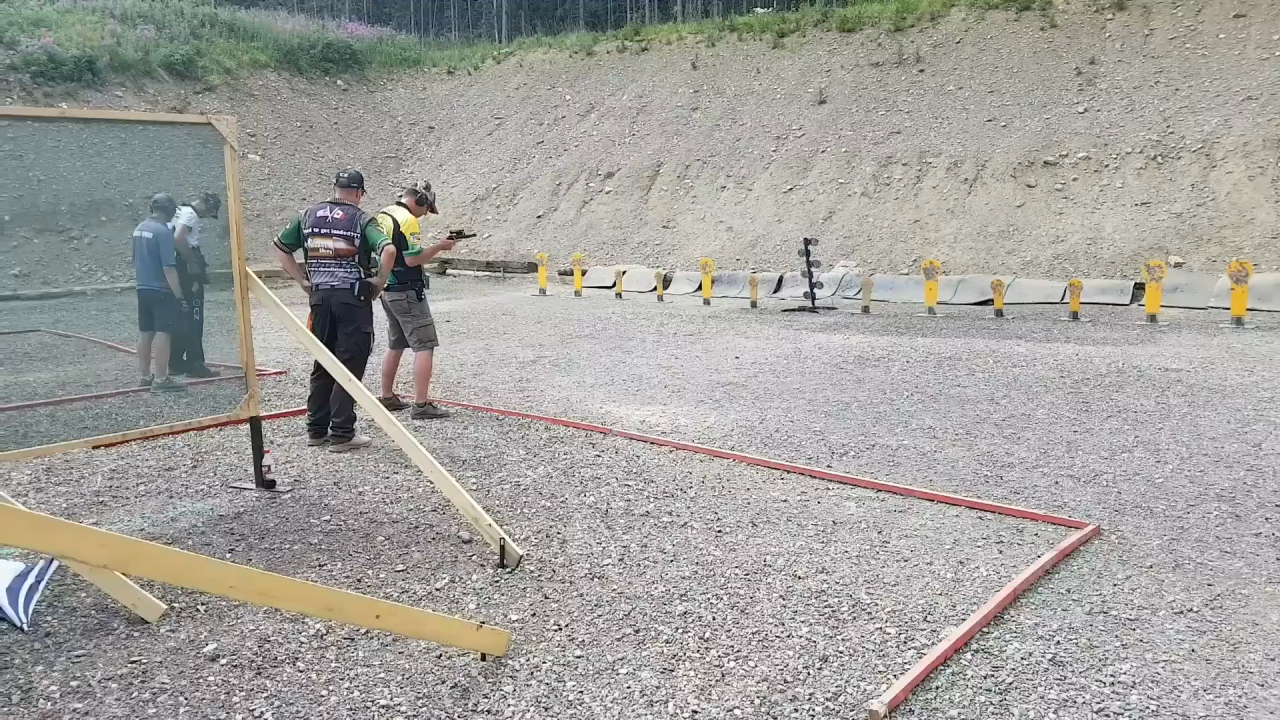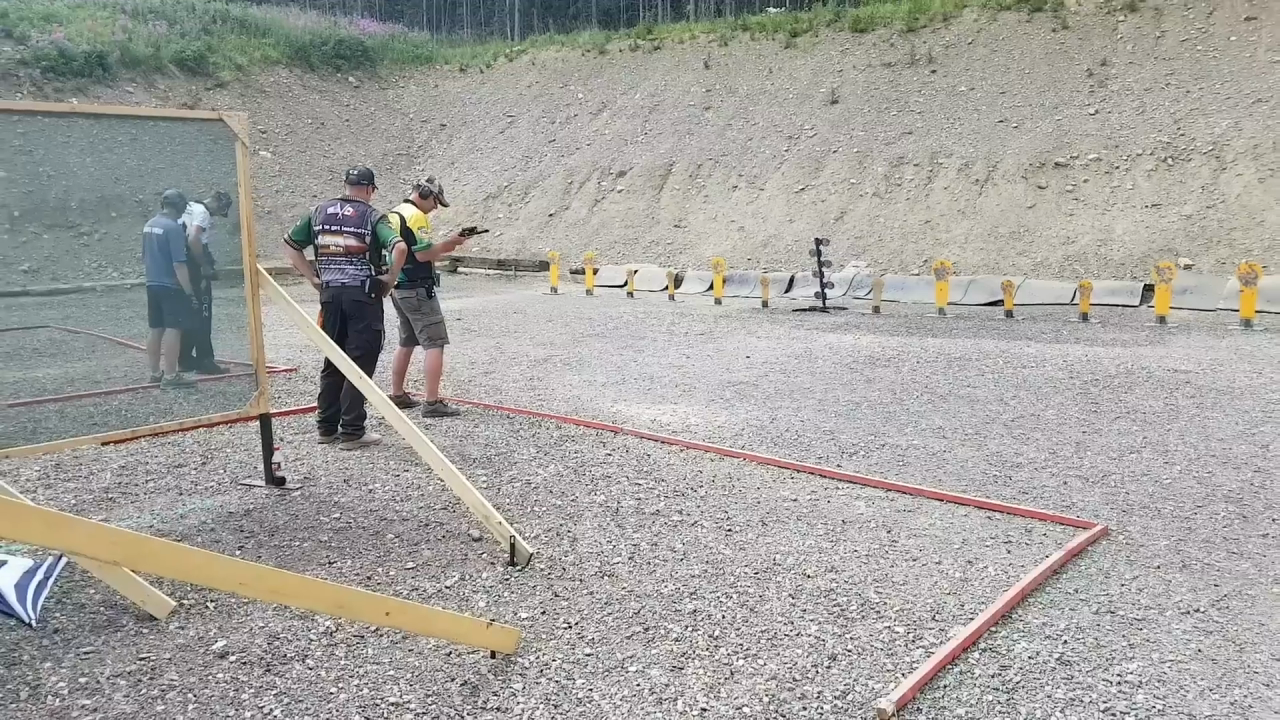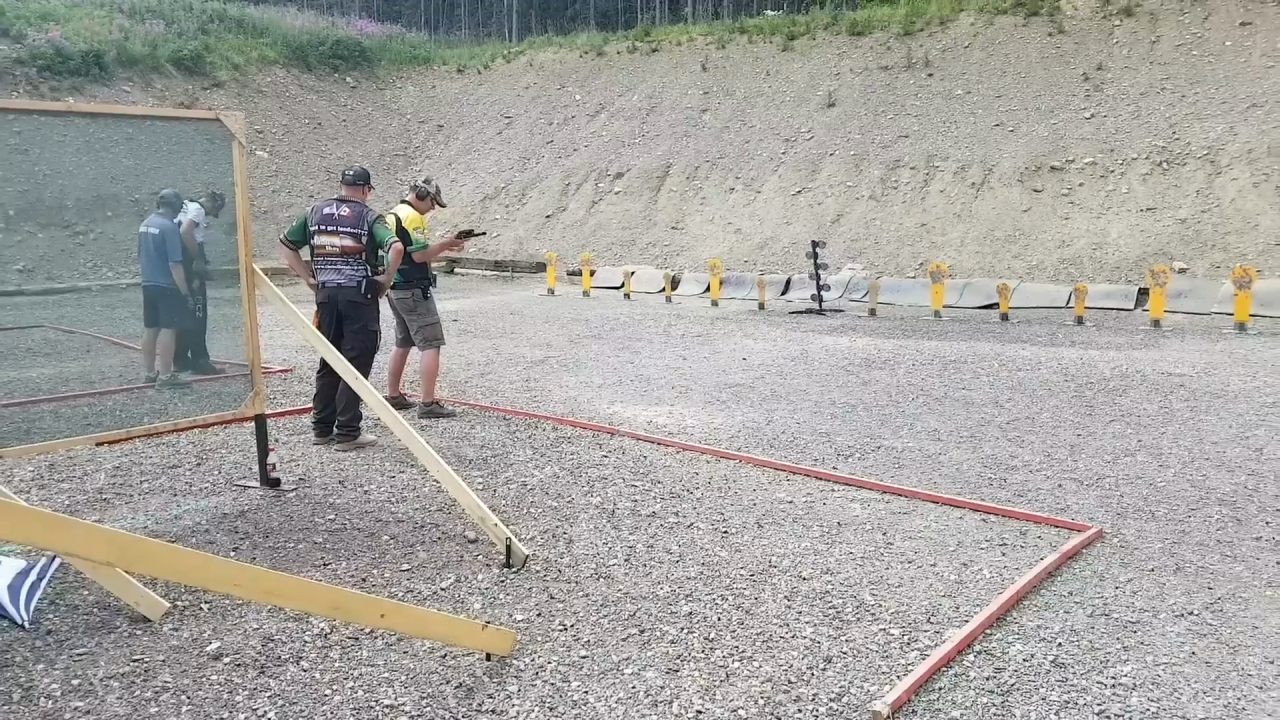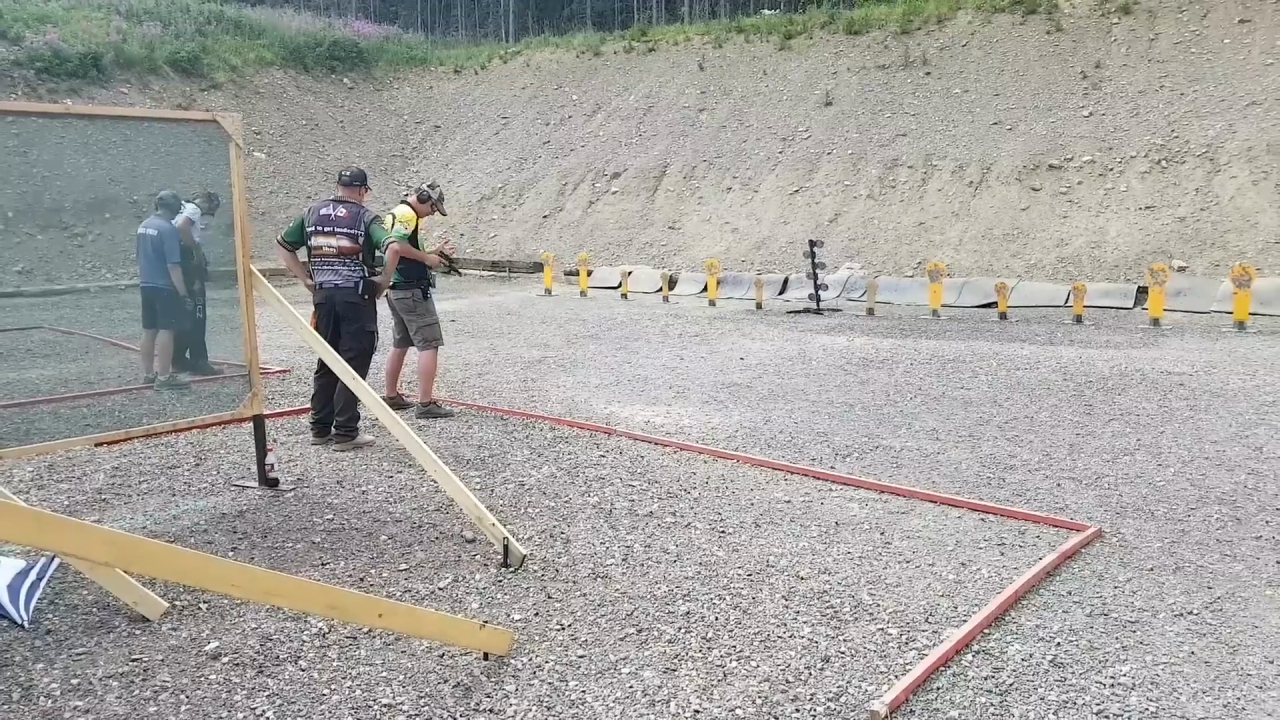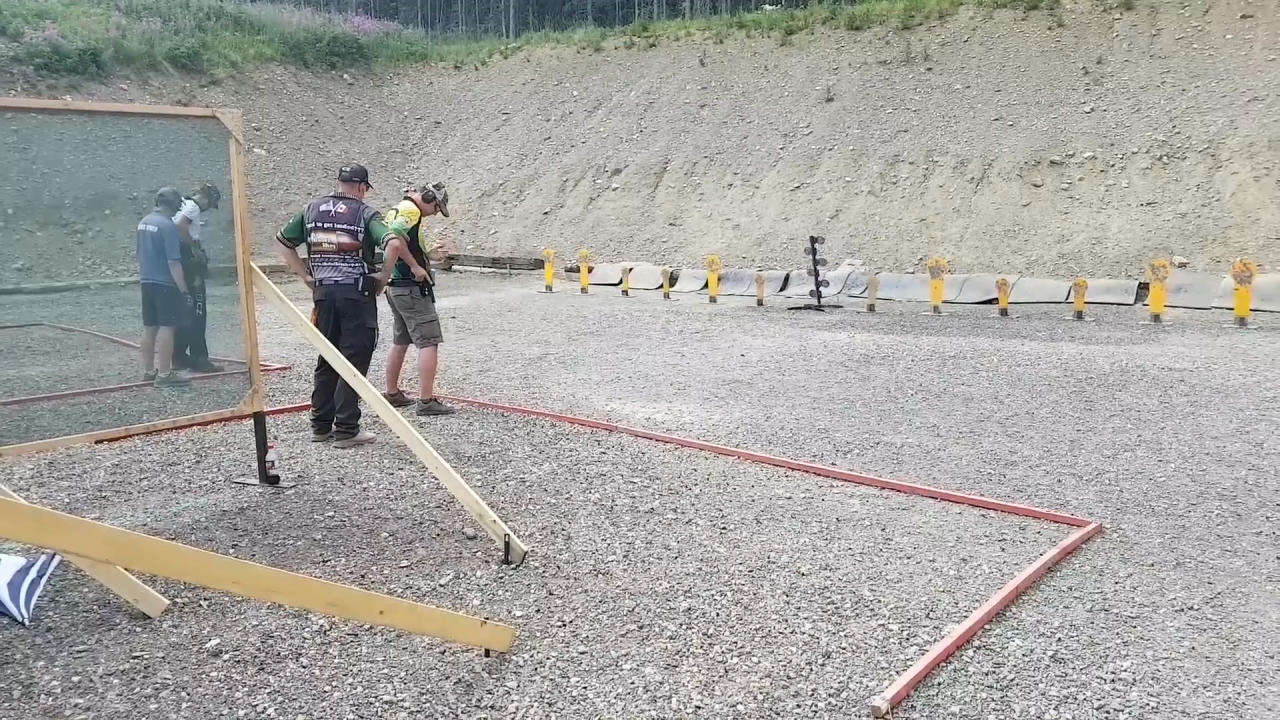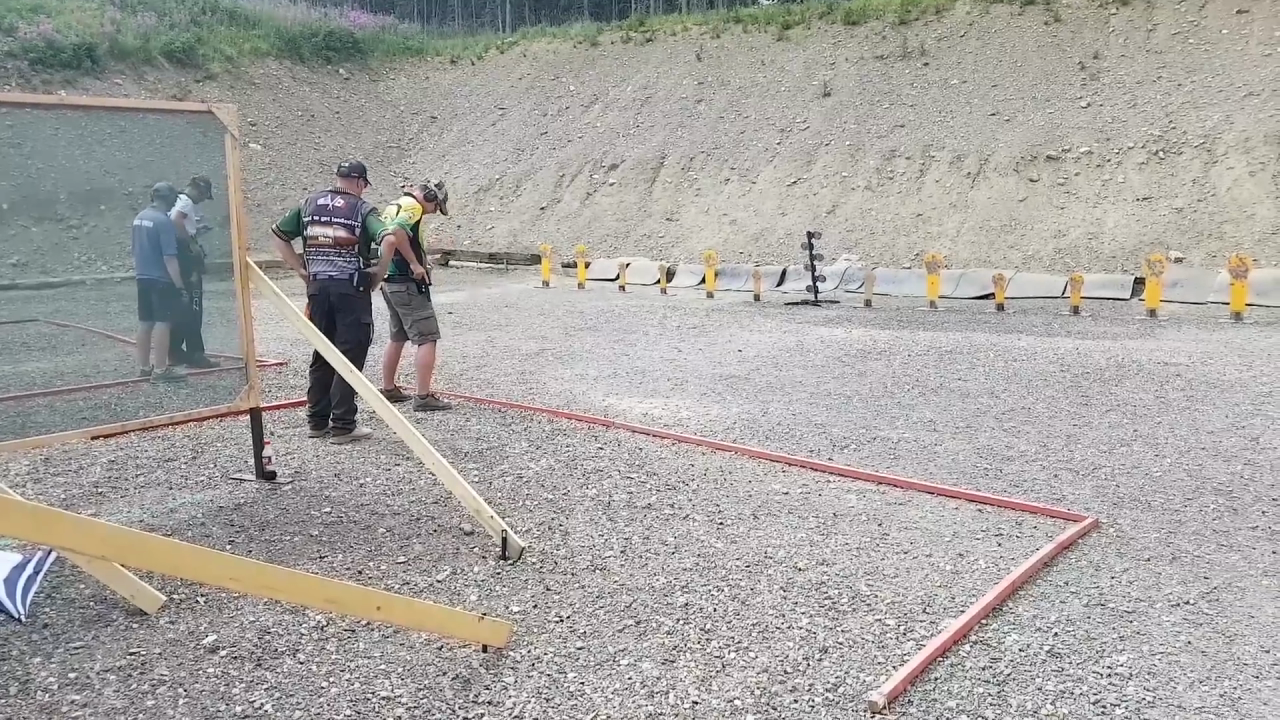
dt=0.4s
person 1, frame 1
left shoulder: (308, 215)
right shoulder: (361, 219)
left elbow: (280, 248)
right elbow: (389, 250)
left wrist: (303, 281)
right wrist: (380, 282)
left hip: (320, 297)
right hip: (352, 298)
left knee: (322, 363)
right knee: (350, 365)
left ankle: (317, 429)
right ankle: (341, 434)
person 1, frame 2
left shoulder: (318, 212)
right shoulder: (372, 216)
left elbow: (290, 244)
left wrist: (313, 278)
right wrist: (390, 279)
left hip: (330, 294)
right hip: (363, 295)
left knee: (333, 361)
right knee: (361, 362)
left ankle: (327, 427)
right ankle: (352, 432)
person 1, frame 3
left shoulder: (314, 212)
right shoulder: (368, 216)
left elbow: (286, 245)
left wrist: (308, 278)
right wrist: (386, 279)
left hip: (326, 294)
right hip: (359, 295)
left knee: (328, 362)
right knee: (356, 363)
left ankle: (322, 428)
right ankle: (347, 432)
person 1, frame 4
left shoulder: (312, 213)
right shoulder: (365, 217)
left elbow: (283, 245)
left wrist: (306, 279)
right wrist: (383, 280)
left hip: (323, 295)
right hip: (356, 296)
left knee: (326, 362)
right knee: (354, 364)
left ankle: (320, 428)
right ankle: (345, 433)
person 1, frame 5
left shoulder: (312, 209)
right shoulder: (365, 213)
left elbow: (283, 241)
right elbow: (395, 244)
left wrist: (306, 276)
right wrist: (383, 276)
left hip: (324, 292)
right hip: (356, 293)
left knee: (327, 359)
right knee: (354, 360)
left ankle: (321, 425)
right ankle: (346, 429)
person 1, frame 6
left shoulder: (309, 203)
right shoulder: (362, 208)
left elbow: (278, 235)
right elbow: (389, 239)
left wrist: (301, 269)
right wrist: (380, 271)
left hip: (318, 287)
right hip: (351, 289)
left knee: (322, 355)
right knee: (350, 356)
left ankle: (317, 421)
right ankle: (342, 426)
person 2, frame 1
left shoulder: (383, 214)
right shoulder: (408, 220)
right elbow: (412, 259)
left wrist: (430, 249)
right wrist: (440, 246)
left hip: (388, 291)
right hip: (407, 292)
left knee: (395, 345)
right knee: (424, 346)
left ankle: (387, 397)
right ankle: (421, 405)
person 2, frame 2
left shoulder: (395, 214)
right shoulder: (416, 216)
right elbow: (423, 254)
left wrist: (442, 249)
right wrist: (450, 242)
left hip: (399, 288)
right hip: (418, 289)
left knee: (406, 343)
right knee: (435, 344)
left ankle: (397, 395)
right ankle: (432, 403)
person 2, frame 3
left shoulder: (393, 214)
right shoulder: (412, 217)
right elbow: (419, 255)
left wrist: (445, 247)
right wrist: (447, 243)
left hip: (396, 289)
right hip: (414, 290)
left knee: (402, 344)
right knee: (430, 345)
left ankle: (393, 396)
right ankle: (428, 404)
person 2, frame 4
left shoulder: (394, 214)
right shoulder: (407, 214)
right elbow: (397, 245)
left wrist: (432, 254)
right wrist: (426, 257)
left hip: (396, 289)
right hip: (413, 290)
left knee: (400, 344)
right knee: (429, 345)
left ankle: (391, 396)
right ankle: (425, 404)
person 2, frame 5
left shoulder: (398, 210)
right shoulder: (410, 210)
left wrist: (427, 255)
right wrist: (415, 266)
left hip: (396, 286)
right hip: (412, 288)
left knee: (400, 341)
right knee: (428, 342)
left ankle: (392, 393)
right ankle: (426, 401)
person 2, frame 6
left shoulder: (394, 206)
right shoulder: (412, 206)
right elbow: (397, 231)
right wrist: (414, 263)
left hip: (390, 282)
right hip: (408, 284)
left knee: (397, 338)
right knee: (427, 339)
left ankle: (388, 389)
right ankle: (423, 397)
person 3, frame 1
left shoulder: (139, 229)
right shoulder: (163, 231)
right elbow: (168, 268)
right wrist: (179, 295)
left hip: (143, 289)
right hip: (161, 290)
left knee: (145, 334)
right knee: (162, 333)
left ankle: (146, 376)
right ankle: (161, 380)
person 3, frame 2
left shoulder: (149, 225)
right shoulder: (173, 228)
right elbow: (178, 264)
right wrist: (189, 292)
left hip: (152, 285)
right hip: (170, 287)
left knee: (155, 330)
right knee: (172, 330)
left ankle: (155, 373)
right ankle: (170, 376)
person 3, frame 3
left shoulder: (145, 224)
right shoulder: (169, 227)
right elbow: (174, 264)
right wrist: (185, 291)
left hip: (148, 285)
right hip: (166, 287)
left knee: (150, 329)
right knee: (168, 330)
left ankle: (150, 373)
right ankle: (165, 376)
person 3, frame 4
left shoulder: (143, 226)
right shoulder: (168, 229)
right elbow: (173, 265)
right wrist: (183, 293)
left hip: (146, 286)
right hip: (164, 288)
left knee: (149, 331)
right knee: (166, 331)
left ankle: (149, 374)
right ankle: (164, 377)
person 3, frame 5
left shoulder: (143, 222)
right shoulder: (167, 226)
left elbow: (139, 254)
right elbow: (173, 262)
right wrist: (184, 290)
left hip: (146, 283)
right hip: (165, 285)
left knee: (149, 328)
right knee: (166, 328)
left ankle: (149, 371)
right ankle: (164, 374)
person 3, frame 6
left shoulder: (139, 218)
right shoulder: (163, 221)
left elbow: (135, 250)
right elbow: (169, 257)
right wrist: (180, 285)
left hip: (142, 278)
right hip: (161, 280)
left knee: (145, 323)
right knee: (162, 324)
left ankle: (144, 367)
right ankle: (160, 370)
person 4, frame 1
left shoulder: (180, 211)
right shoulder: (191, 214)
left elbow: (174, 237)
right elbow: (179, 237)
right wrist: (191, 261)
left hip: (177, 270)
right hip: (188, 271)
right knee: (193, 318)
left ankle: (176, 362)
right ankle: (195, 364)
person 4, frame 2
left shoulder: (190, 207)
right shoulder: (202, 212)
left elbow: (187, 237)
right elbow: (193, 239)
right wrist: (205, 265)
right hip: (195, 267)
right knee: (202, 314)
left ankle: (185, 359)
right ankle: (204, 361)
person 4, frame 3
left shoulder: (186, 207)
right shoulder: (197, 210)
right elbow: (185, 232)
right wrist: (198, 259)
right hip: (191, 267)
right knee: (196, 314)
left ankle: (180, 359)
right ankle: (200, 361)
person 4, frame 4
left shoulder: (181, 209)
right shoulder: (194, 210)
right elbow: (181, 227)
right wrist: (197, 250)
right hip: (189, 266)
right knee: (196, 315)
left ankle: (179, 359)
right ankle: (199, 361)
person 4, frame 5
left shoulder: (183, 205)
right shoulder: (192, 207)
right elbow: (179, 225)
right wrist: (195, 248)
right hip: (189, 263)
right knee: (196, 311)
left ankle: (179, 356)
right ankle: (199, 359)
person 4, frame 6
left shoulder: (178, 201)
right shoulder: (186, 202)
left elbow: (178, 226)
right elbow: (175, 222)
left wrist: (196, 229)
right wrist: (192, 244)
left hip: (177, 259)
right hip: (186, 258)
left knee: (179, 307)
right knee: (192, 307)
left ankle: (175, 352)
right ankle: (195, 354)
